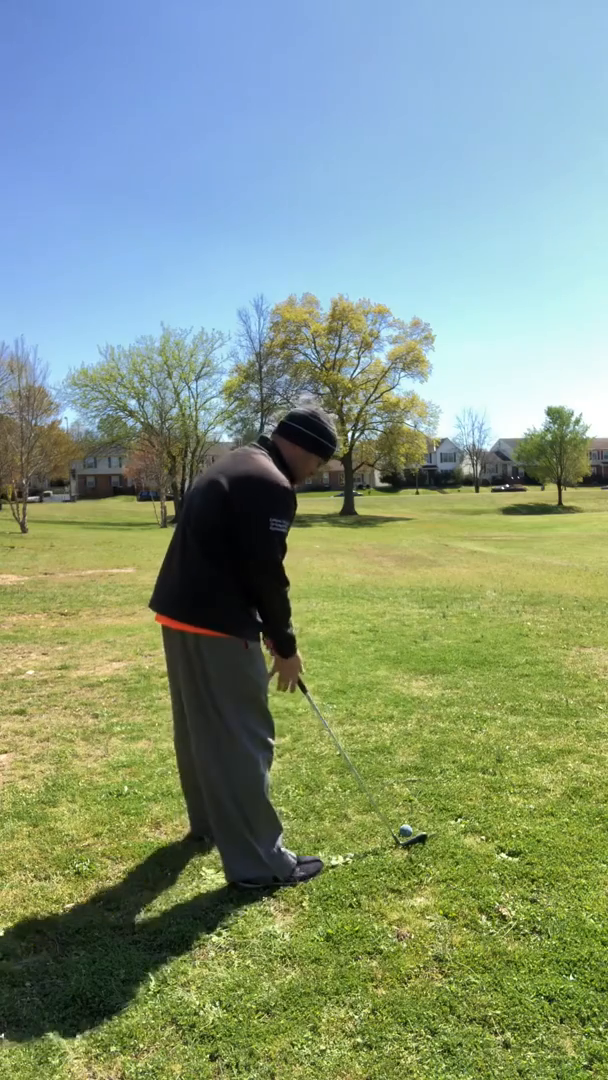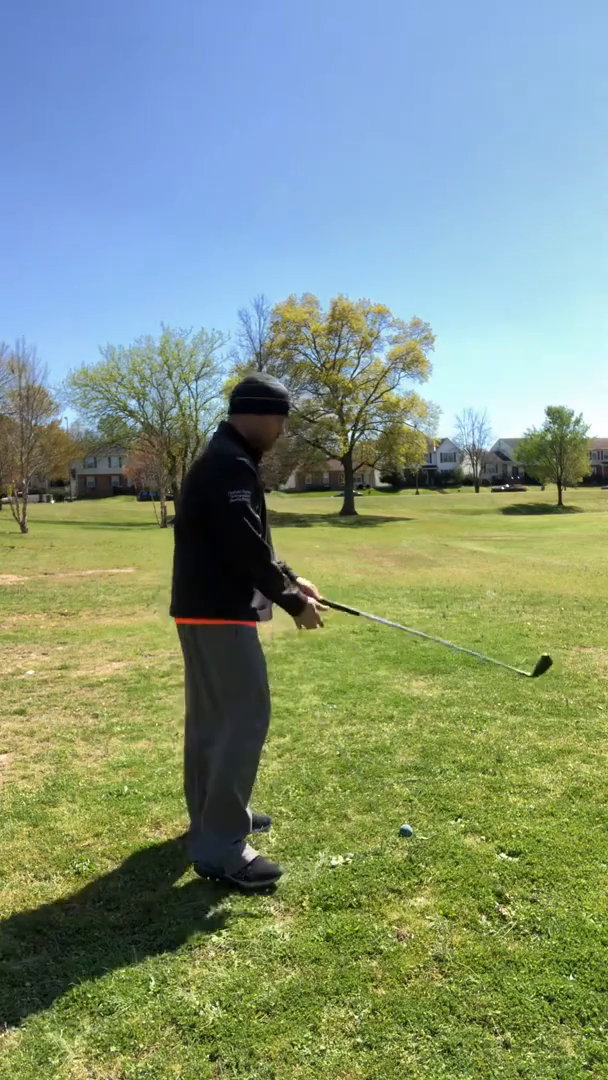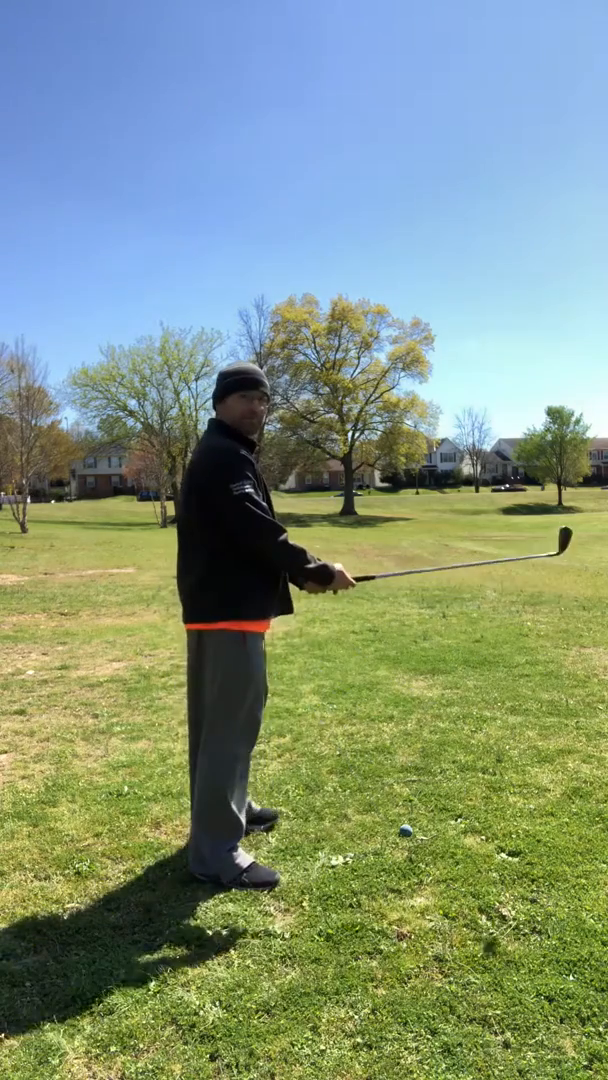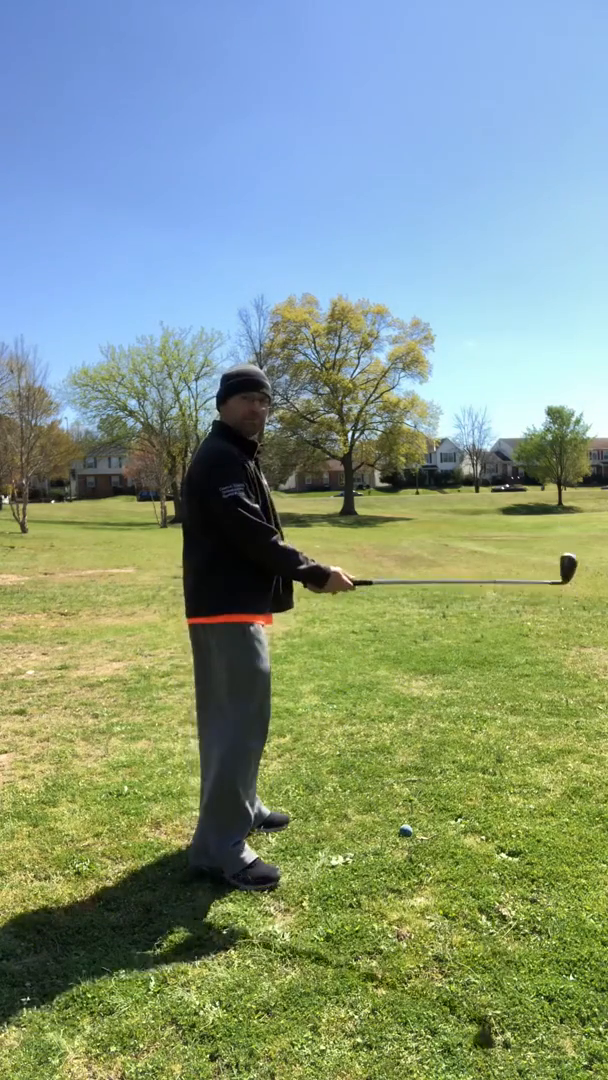
dt=0.4s
person 1, frame 1
left shoulder: (234, 466)
right shoulder: (271, 485)
right elbow: (265, 570)
left wrist: (269, 629)
right wrist: (286, 645)
left hip: (182, 611)
right hip: (216, 621)
left knee: (201, 727)
right knee: (241, 739)
left ankle: (208, 818)
right ankle: (257, 860)
person 1, frame 2
left shoulder: (222, 458)
right shoulder: (230, 464)
left elbow: (246, 541)
right elbow: (245, 546)
left wrist: (290, 582)
right wrist: (292, 601)
left hip: (203, 606)
right hip: (220, 611)
left knee: (212, 717)
right knee: (242, 720)
left ankle: (210, 815)
right ankle: (220, 846)
person 1, frame 3
left shoulder: (224, 454)
right shoulder: (225, 457)
left elbow: (251, 536)
right elbow: (260, 533)
left wrist: (301, 573)
right wrist: (318, 569)
left hip: (225, 606)
right hip: (228, 611)
left knee: (233, 720)
right knee: (229, 726)
left ankle: (231, 808)
right ankle: (216, 852)
person 1, frame 4
left shoulder: (241, 458)
right shoulder: (219, 459)
left elbow: (259, 536)
right elbow: (253, 536)
left wrist: (308, 572)
right wrist: (316, 572)
left hip: (241, 604)
right hip: (227, 610)
left knee: (241, 714)
right knee: (241, 719)
left ankle: (242, 807)
right ankle: (220, 845)
